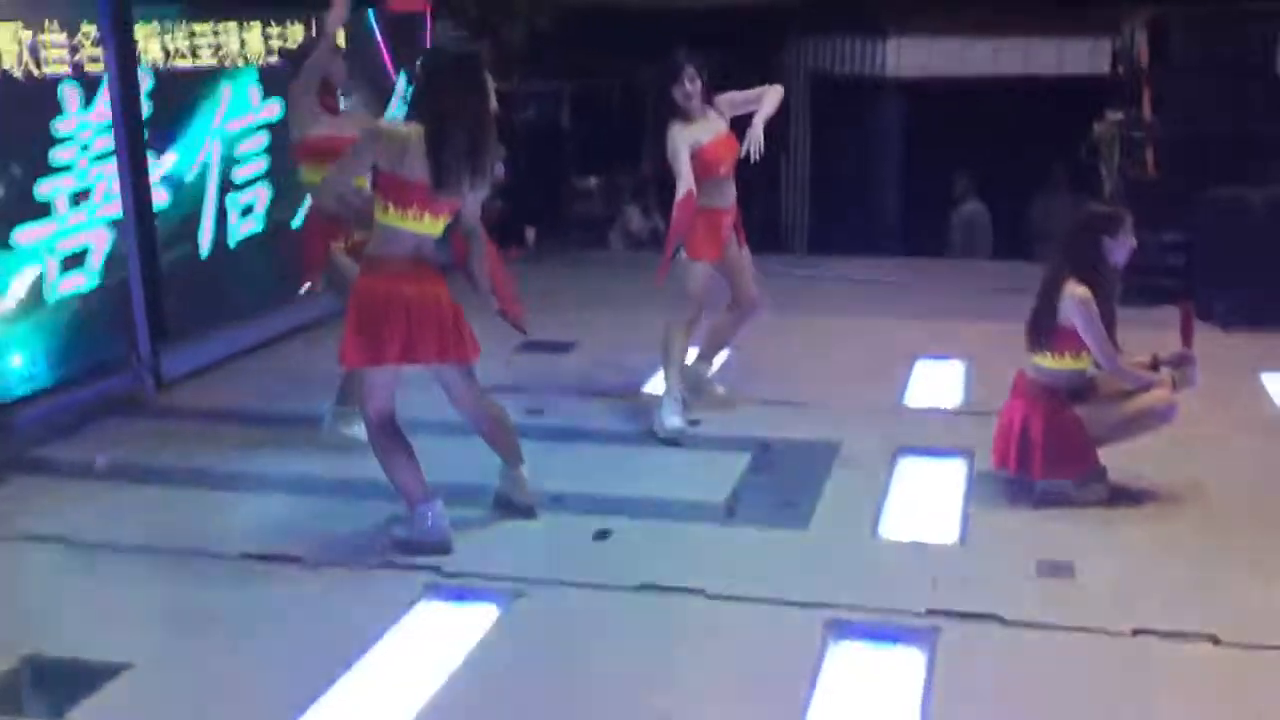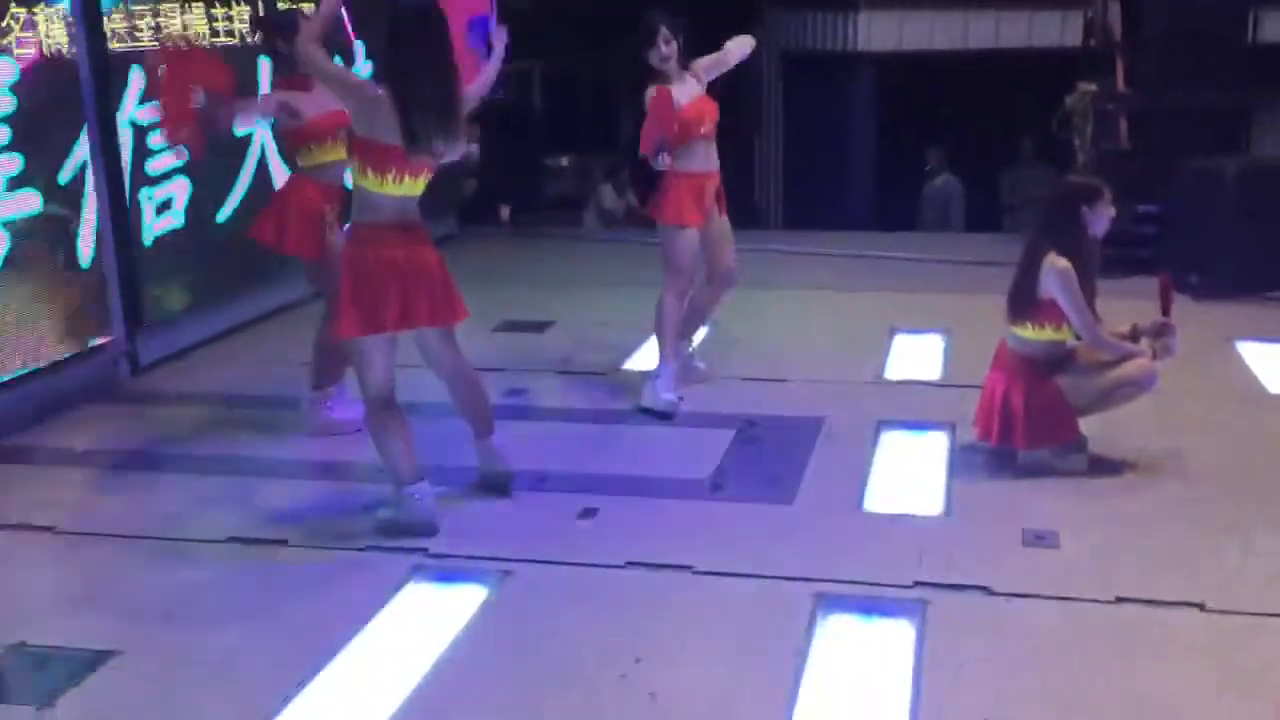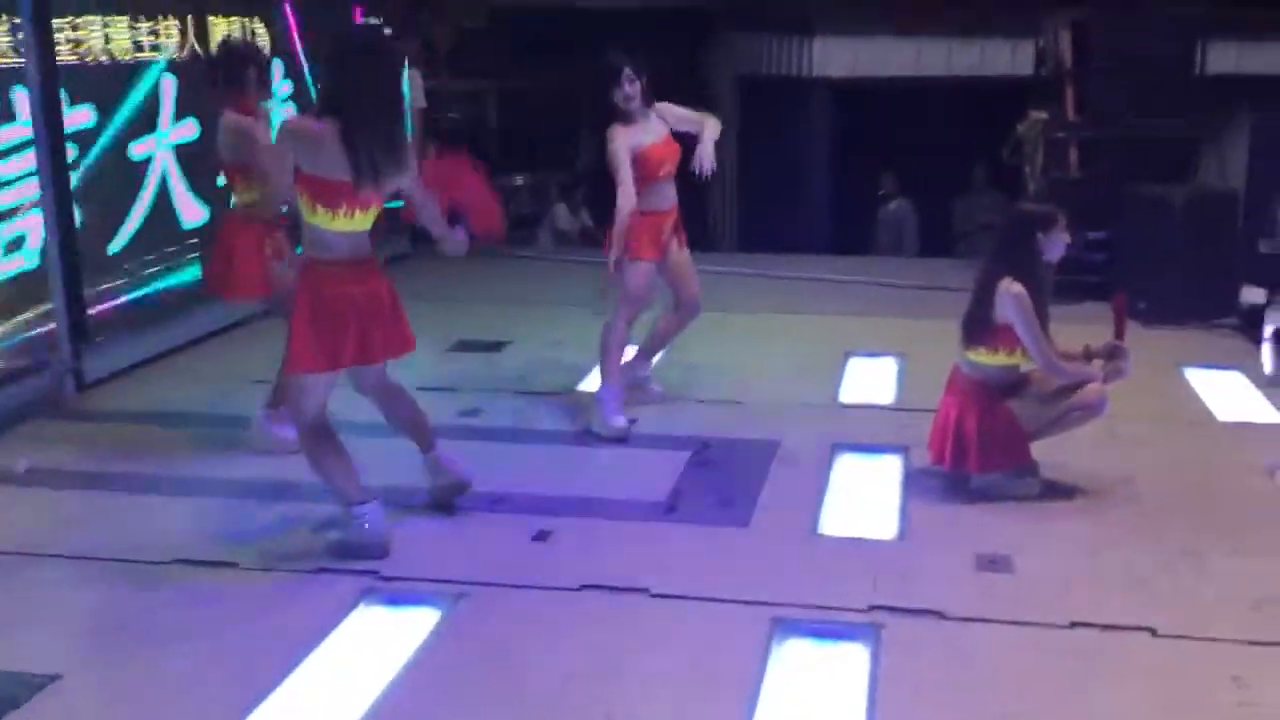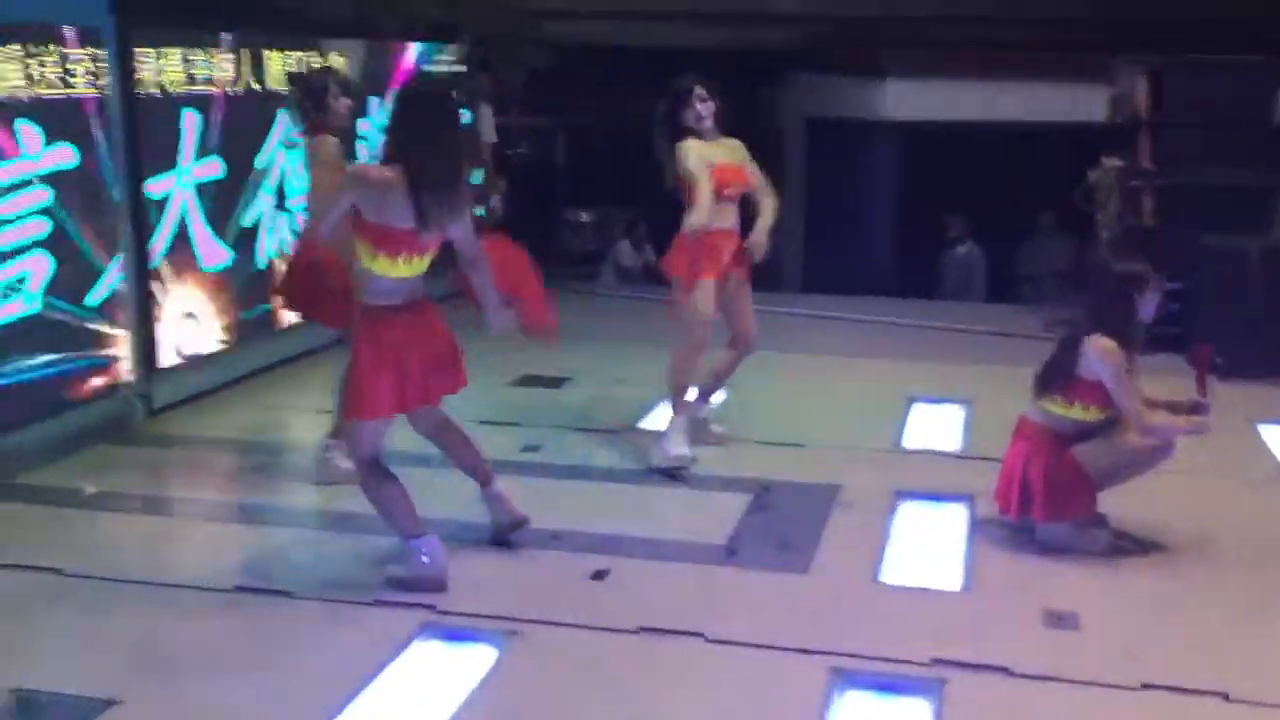
dt=0.4s
person 1, frame 1
left shoulder: (385, 137)
right shoulder: (472, 161)
left elbow: (329, 194)
right elbow: (473, 232)
right wrist: (488, 292)
left hip: (381, 288)
right hip: (430, 289)
left knee: (379, 416)
right knee: (469, 394)
left ankle: (428, 517)
right ankle: (517, 482)
person 1, frame 2
left shoulder: (366, 98)
right shoulder: (449, 108)
left elbow: (305, 44)
right elbow: (481, 84)
right wrist: (498, 46)
left hip: (370, 255)
right hip: (418, 251)
left knee: (378, 390)
right knee: (450, 362)
left ankle: (415, 500)
right ankle: (492, 458)
person 1, frame 3
left shoulder: (302, 134)
right shoulder: (395, 147)
left elbow: (275, 190)
right elbow: (423, 205)
right wrist: (447, 238)
left hip: (323, 289)
right hip: (369, 284)
left knee: (308, 416)
right knee: (377, 384)
left ankle: (366, 521)
right ankle: (441, 468)
person 1, frame 4
left shoulder: (367, 181)
right shoulder: (455, 194)
left elbow: (318, 232)
right elbow: (472, 258)
right wrist: (495, 308)
left hip: (380, 333)
right hip: (423, 325)
left knee: (365, 455)
right knee: (430, 419)
left ankle: (426, 557)
right ankle: (498, 502)
person 2, frame 1
left shoulder: (357, 118)
right shoulder: (302, 107)
right elbow: (315, 61)
left hip: (359, 225)
right hip: (329, 231)
left ankle: (351, 403)
right ankle: (343, 413)
person 2, frame 2
left shoulder: (321, 85)
right shoulder: (284, 99)
right elbow: (258, 108)
right wrist: (234, 114)
left hip: (325, 202)
right hip: (308, 204)
left ankle: (328, 391)
right ankle: (322, 402)
person 2, frame 3
left shoulder: (252, 117)
right shoulder: (240, 125)
right elbow: (275, 182)
left hip: (265, 232)
right hip: (249, 238)
left ankle: (279, 410)
right ankle: (272, 420)
person 2, frame 4
left shoulder: (326, 145)
right shoulder: (326, 147)
right elbow: (323, 211)
left hip: (332, 256)
right hip: (329, 258)
left ankle: (341, 441)
right ankle: (335, 449)
person 3, frame 1
left shoulder: (721, 107)
right shoulder: (678, 132)
left elbow: (775, 91)
right elbow: (685, 182)
left wrist: (758, 123)
right wrist: (678, 233)
left hip: (729, 220)
right hip: (702, 224)
left knee: (747, 300)
right knee: (689, 309)
left ankle: (698, 369)
right ankle: (671, 400)
person 3, frame 2
left shoulder: (698, 72)
right shoulder: (657, 93)
left elbow: (748, 43)
right elbow: (661, 131)
left wrist: (735, 46)
right wrist: (659, 154)
left hip: (711, 188)
right hip: (681, 190)
left knee: (724, 273)
right knee: (679, 281)
left ankle: (682, 345)
right ankle: (664, 375)
person 3, frame 3
left shoulder: (662, 113)
right shoulder: (618, 135)
left elbow: (711, 123)
right elbow: (626, 192)
left wrist: (706, 144)
right wrist: (617, 246)
left hip: (669, 223)
right hip: (642, 226)
left knee: (690, 302)
right knee: (628, 308)
left ankle: (638, 367)
right ankle: (609, 399)
person 3, frame 4
left shoulder: (735, 146)
right shoulder: (687, 148)
left elbow: (765, 192)
right elbow: (701, 183)
left wrist: (763, 227)
right wrist: (697, 214)
left hip: (733, 250)
right hip: (700, 248)
left knee: (745, 338)
right knee: (694, 333)
left ankle: (697, 407)
right ankle: (677, 428)
person 4, frame 1
left shoulder: (1076, 285)
right shoulder: (1078, 295)
left elbow: (1106, 361)
right elbow: (1113, 368)
left wrist: (1157, 363)
right wrist: (1169, 381)
left hip: (1056, 397)
right hip: (1046, 410)
right knee: (1163, 403)
left ankle: (1069, 455)
right ankle: (1061, 471)
person 4, frame 2
left shoulder: (1052, 257)
right shoulder: (1058, 267)
left elbow: (1087, 331)
right elbow: (1094, 340)
left wrist: (1137, 333)
right wrist: (1148, 351)
left hip: (1035, 369)
right hip: (1027, 382)
right knee: (1144, 372)
left ankle: (1050, 426)
right ankle: (1044, 445)
person 4, frame 3
left shoulder: (1007, 282)
right shoulder: (1013, 292)
left elbow: (1043, 353)
right elbow: (1050, 366)
left wrist: (1091, 354)
right wrist: (1099, 373)
left hip: (986, 394)
right hip: (980, 406)
left knee: (1083, 381)
right knee: (1094, 396)
left ankle: (1002, 450)
right ankle: (995, 467)
person 4, frame 4
left shoulder: (1100, 339)
right shoulder: (1103, 348)
left elbow: (1130, 403)
right elbow: (1144, 424)
left wrist: (1176, 407)
right wrist: (1190, 425)
left hip: (1053, 442)
right hip: (1045, 456)
right knee: (1159, 442)
left ankle: (1073, 503)
right ankle: (1060, 521)
